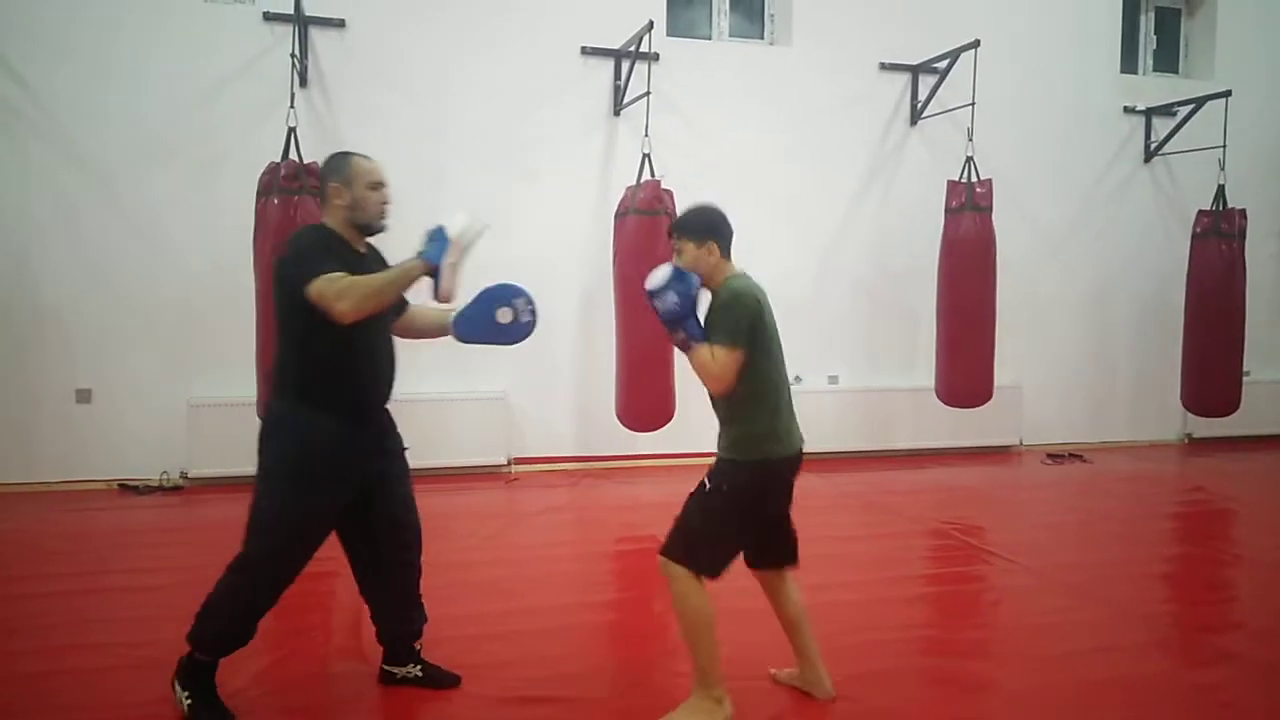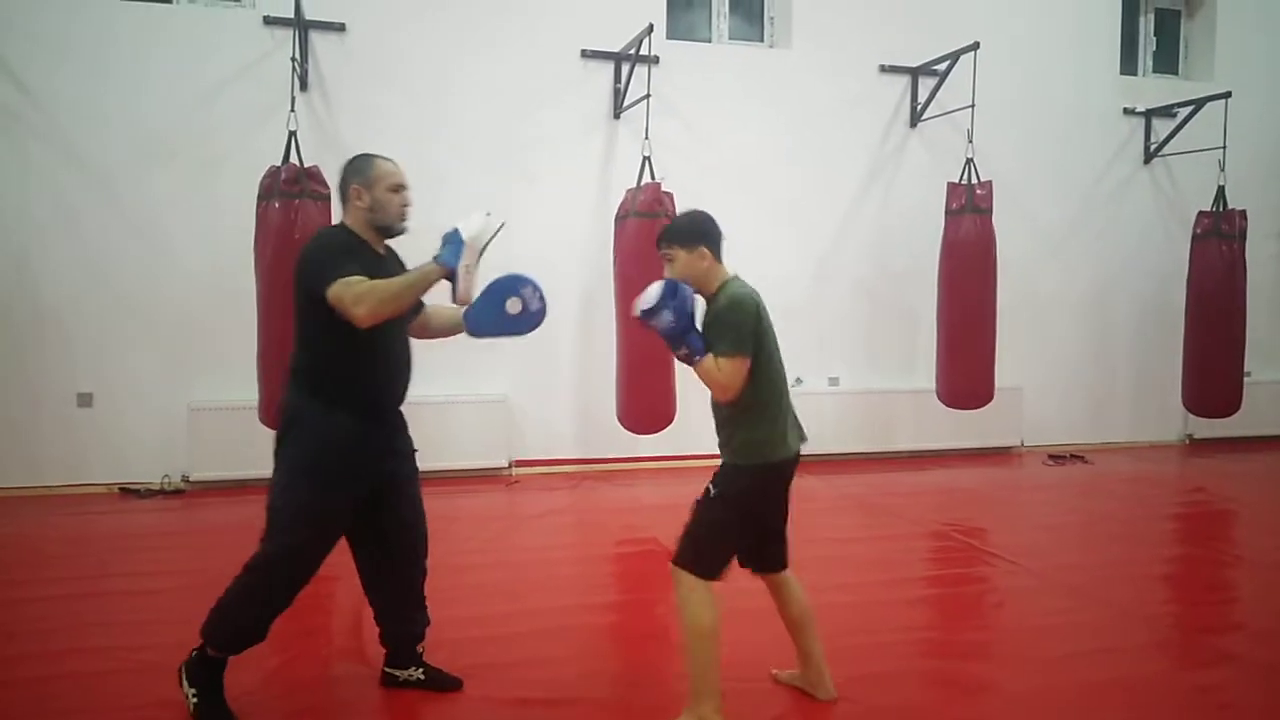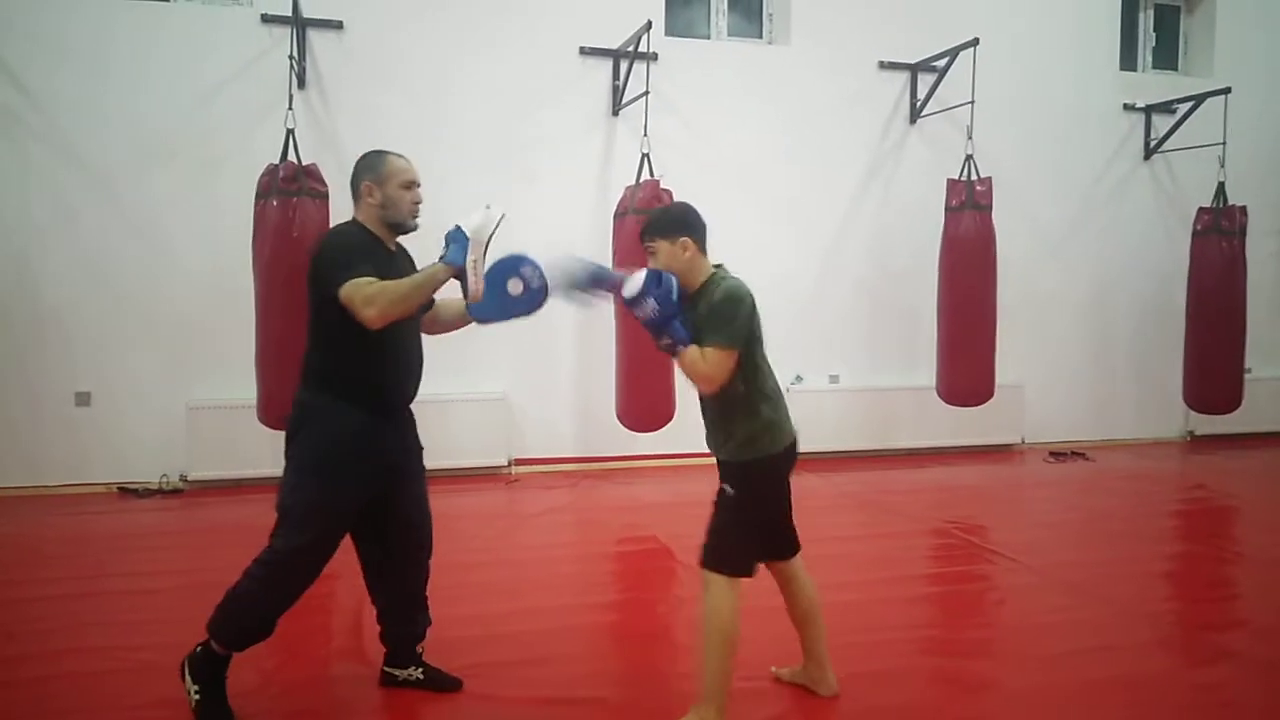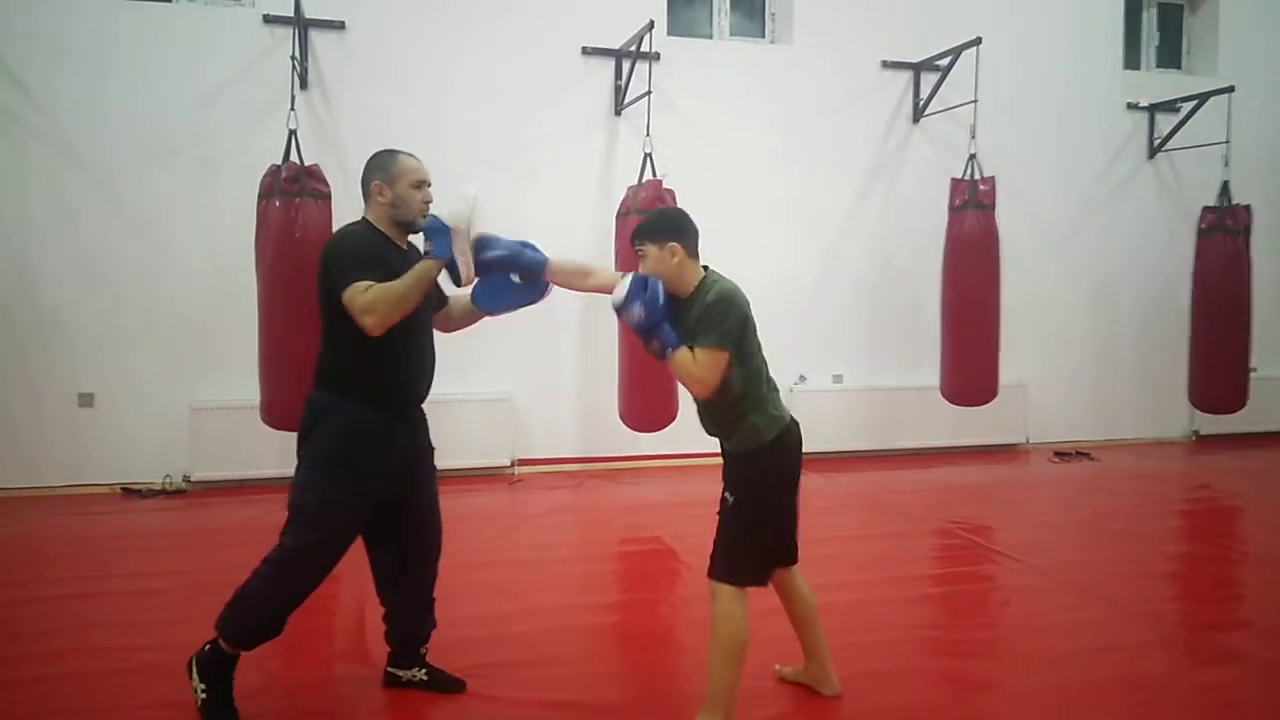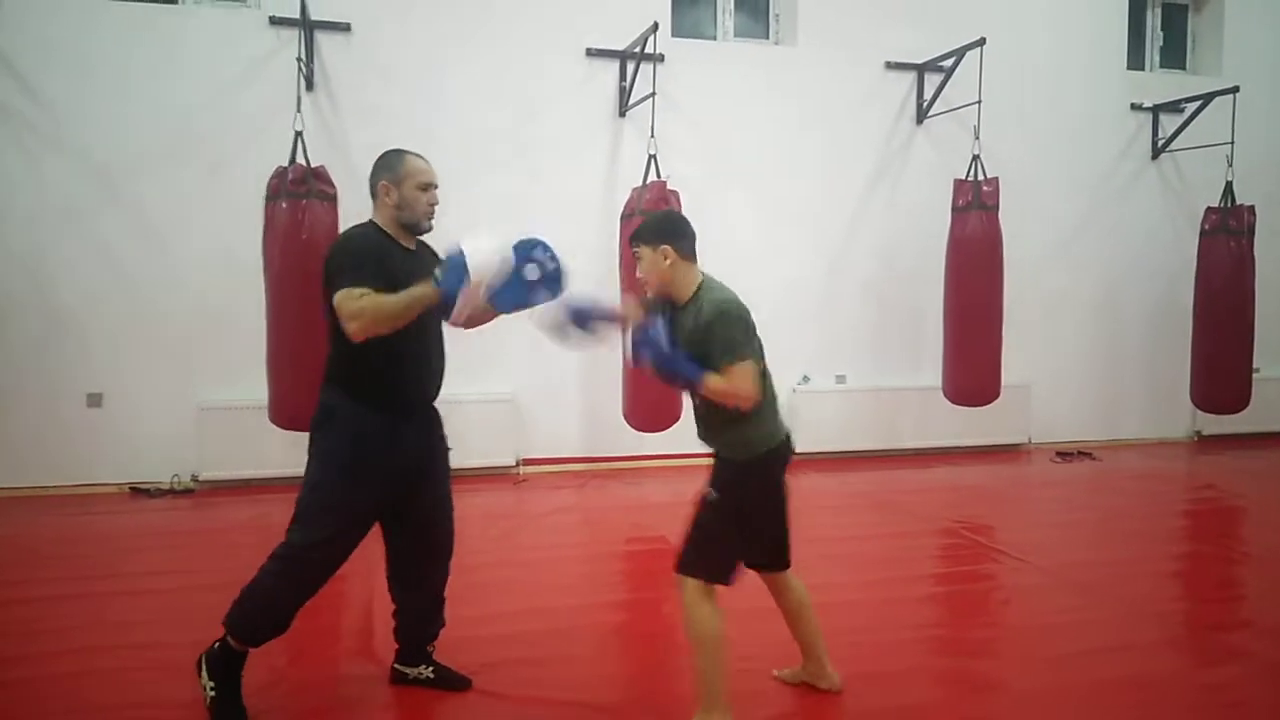
dt=0.1s
person 1, frame 1
left shoulder: (369, 256)
right shoulder: (309, 248)
left elbow: (402, 320)
right elbow: (346, 305)
right wrist: (425, 261)
left hip: (368, 428)
right hip: (307, 432)
left knee: (395, 542)
right knee: (270, 555)
left ankle: (400, 655)
right ankle: (196, 671)
person 1, frame 2
left shoulder: (386, 258)
right shoulder: (329, 249)
left elbow: (417, 321)
right elbow: (364, 308)
right wrist: (441, 265)
left hip: (381, 429)
right hip: (323, 432)
left knee: (403, 545)
right knee: (288, 553)
left ankle: (403, 658)
right ankle: (206, 666)
person 1, frame 3
left shoulder: (395, 255)
right shoulder: (343, 246)
left elbow: (428, 318)
right elbow: (374, 312)
right wrist: (445, 261)
left hip: (390, 425)
right hip: (334, 427)
left knee: (406, 543)
right knee: (297, 550)
left ankle: (401, 657)
right ankle: (207, 662)
person 1, frame 4
left shoulder: (408, 252)
right shoulder: (353, 246)
left elbow: (444, 316)
right elbow: (374, 315)
left wrist: (493, 292)
right wrist: (438, 260)
left hip: (403, 425)
right hip: (347, 427)
left knee: (416, 543)
right knee: (308, 548)
left ankle: (406, 657)
right ankle: (217, 659)
person 1, frame 5
left shoulder: (424, 253)
right shoulder: (357, 249)
left elbow: (465, 311)
right elbow: (361, 323)
right wrist: (438, 287)
left hip: (417, 426)
right hip: (356, 427)
left knee: (429, 542)
right knee: (315, 547)
left ankle: (414, 656)
right ankle: (224, 660)
person 2, frame 1
left shoulder: (734, 298)
right shoulder: (739, 292)
left elbow: (719, 378)
right elbow: (728, 366)
left wrist: (682, 324)
right wrist: (684, 320)
left hip: (752, 457)
right hip: (774, 449)
left knee: (680, 564)
right knee: (774, 568)
right ankle: (813, 673)
person 2, frame 2
left shoulder: (733, 304)
right shoulder: (731, 297)
left elbow: (725, 387)
right elbow: (727, 372)
left wrist: (683, 338)
right wrist: (682, 332)
left hip: (754, 461)
right hip: (771, 453)
left knee: (691, 574)
right knee: (773, 569)
right ankle: (816, 674)
person 2, frame 3
left shoulder: (725, 294)
right shoulder: (709, 287)
left elbow: (707, 378)
left wrist: (666, 325)
left hip: (754, 450)
right hip: (758, 443)
left knee: (720, 574)
right knee: (784, 558)
right ankle: (816, 670)
person 2, frame 4
left shoulder: (721, 300)
right shoulder: (672, 290)
left elbow: (701, 382)
right elbow: (601, 278)
left wrist: (656, 329)
right wrist: (529, 262)
left hip: (765, 450)
right hip: (756, 446)
left knee: (730, 580)
right knee: (779, 567)
right ankle: (820, 671)
person 2, frame 5
left shoulder: (719, 309)
right shoulder: (674, 301)
left elbow: (744, 393)
right elbow: (647, 321)
left wrist: (678, 368)
left hip: (749, 458)
right hip: (765, 449)
left knee: (695, 581)
right knee: (774, 567)
right ankle: (819, 668)
